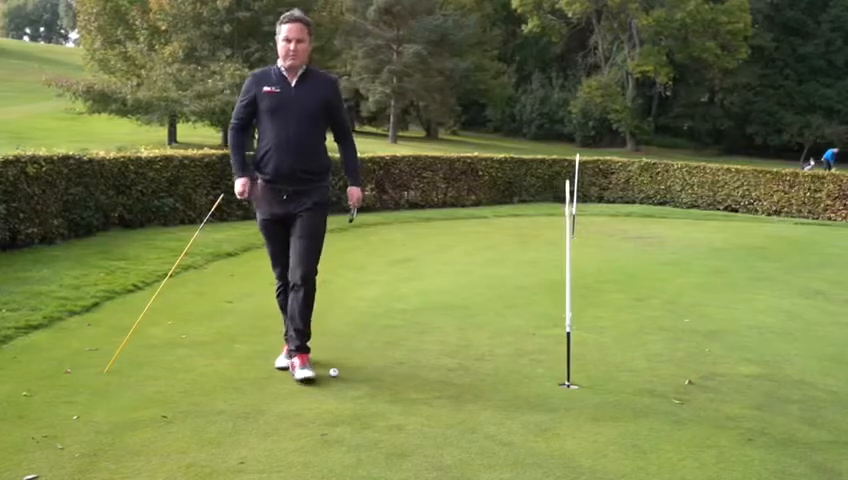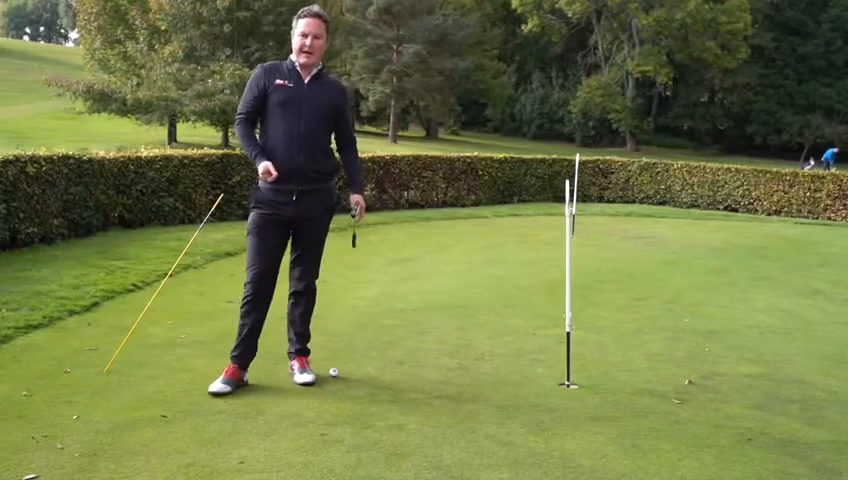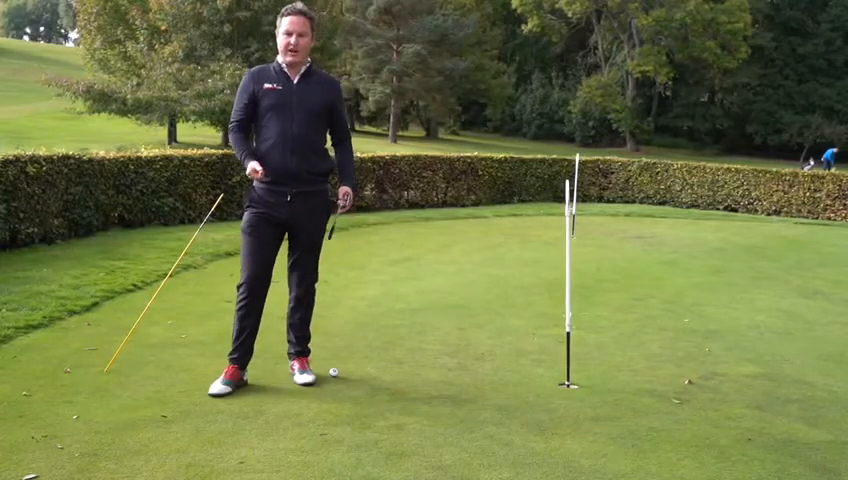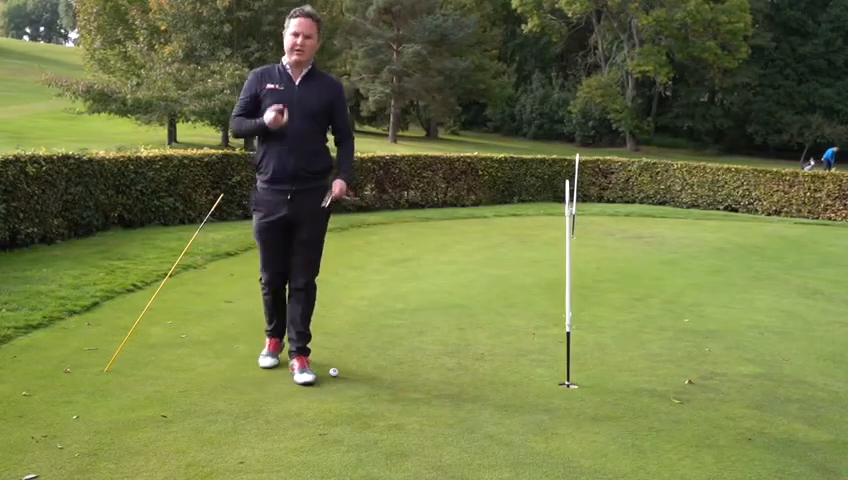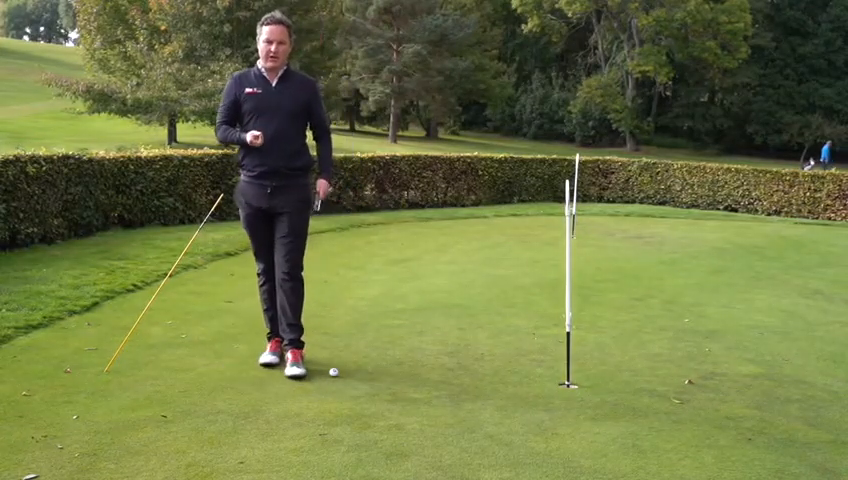
dt=1s
person 1, frame 1
left shoulder: (326, 85)
right shoulder: (257, 81)
left elbow: (343, 136)
right elbow: (237, 129)
left wrist: (354, 180)
right wrist: (241, 173)
left hip: (311, 194)
right hip: (269, 193)
left knee: (302, 275)
right knee: (282, 276)
left ankle: (299, 352)
right ankle: (290, 342)
person 1, frame 2
left shoulder: (335, 90)
right shoulder: (266, 75)
left elbow: (347, 144)
right elbow: (243, 121)
left wrist: (356, 188)
right wrist: (259, 159)
left hip: (316, 198)
right hip: (271, 196)
left knee: (304, 282)
right knee: (258, 280)
left ankle: (298, 356)
right ankle: (238, 365)
person 1, frame 3
left shoulder: (328, 86)
right shoulder: (256, 79)
left elbow: (341, 139)
right elbow: (237, 128)
left wrist: (347, 181)
right wrist: (248, 160)
left hip: (311, 199)
right hip: (265, 197)
left knee: (303, 283)
right knee: (252, 282)
left ankle: (299, 356)
right ankle: (237, 365)
person 1, frame 4
left shoulder: (330, 87)
right shoulder: (260, 78)
left elbow: (344, 137)
right elbow: (236, 123)
left wrist: (343, 176)
right wrist: (264, 123)
left hip: (313, 195)
right hip: (269, 194)
left knee: (303, 279)
right knee: (271, 277)
left ankle: (299, 353)
right ankle: (274, 336)
person 1, frame 5
left shoulder: (305, 86)
right shoulder: (239, 83)
left elbow: (322, 134)
right elbow: (221, 128)
left wrist: (325, 174)
right wrist: (244, 137)
left hip: (293, 190)
right hip: (252, 189)
left knee: (289, 270)
right knee: (265, 269)
left ankle: (293, 346)
right ankle: (274, 338)
